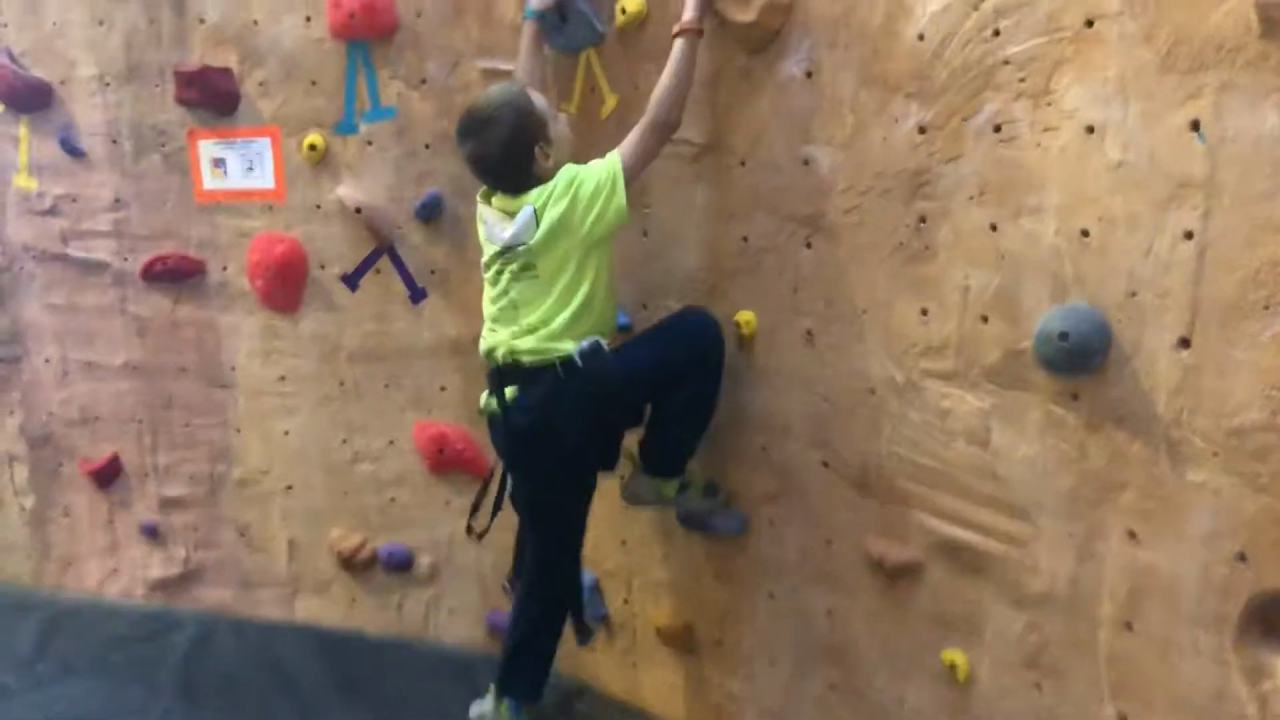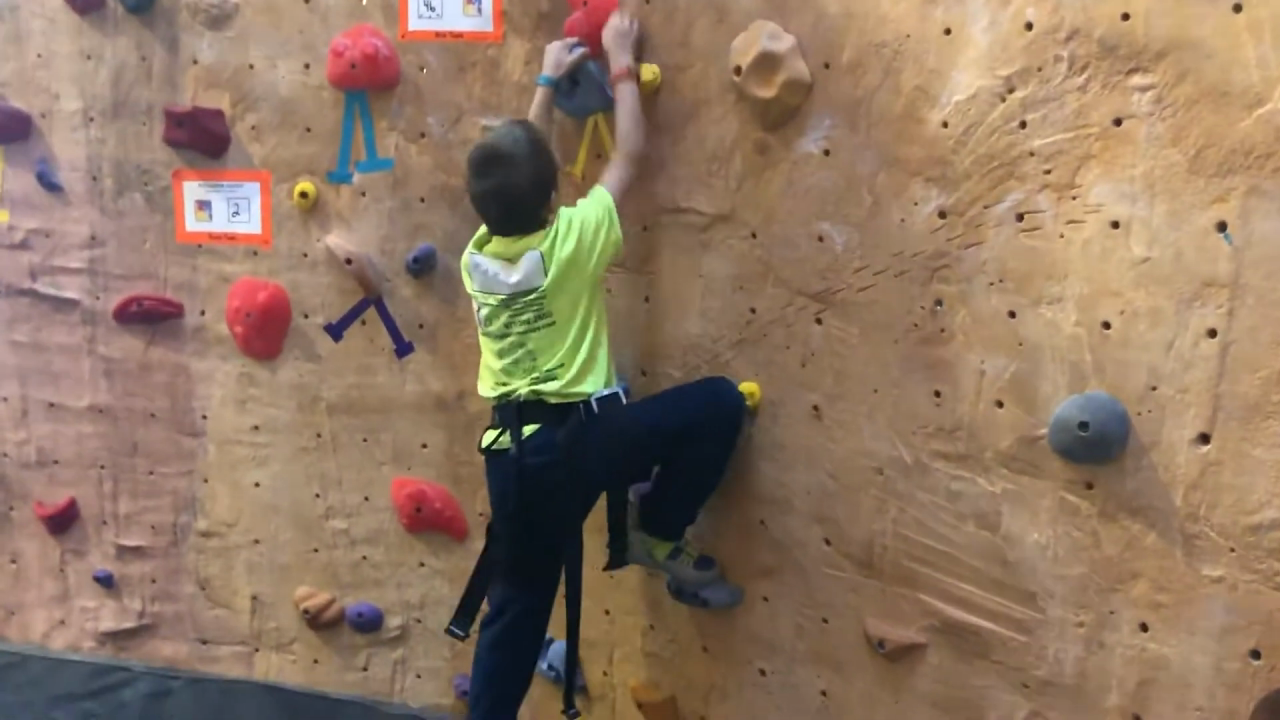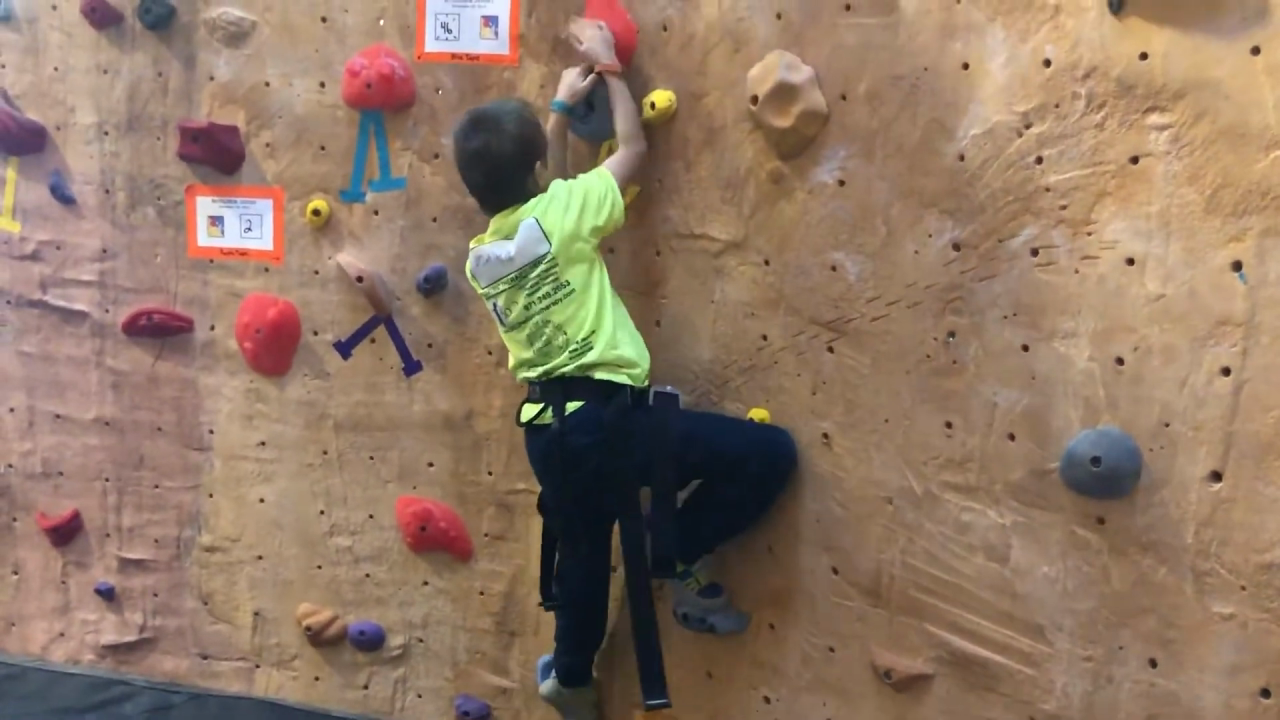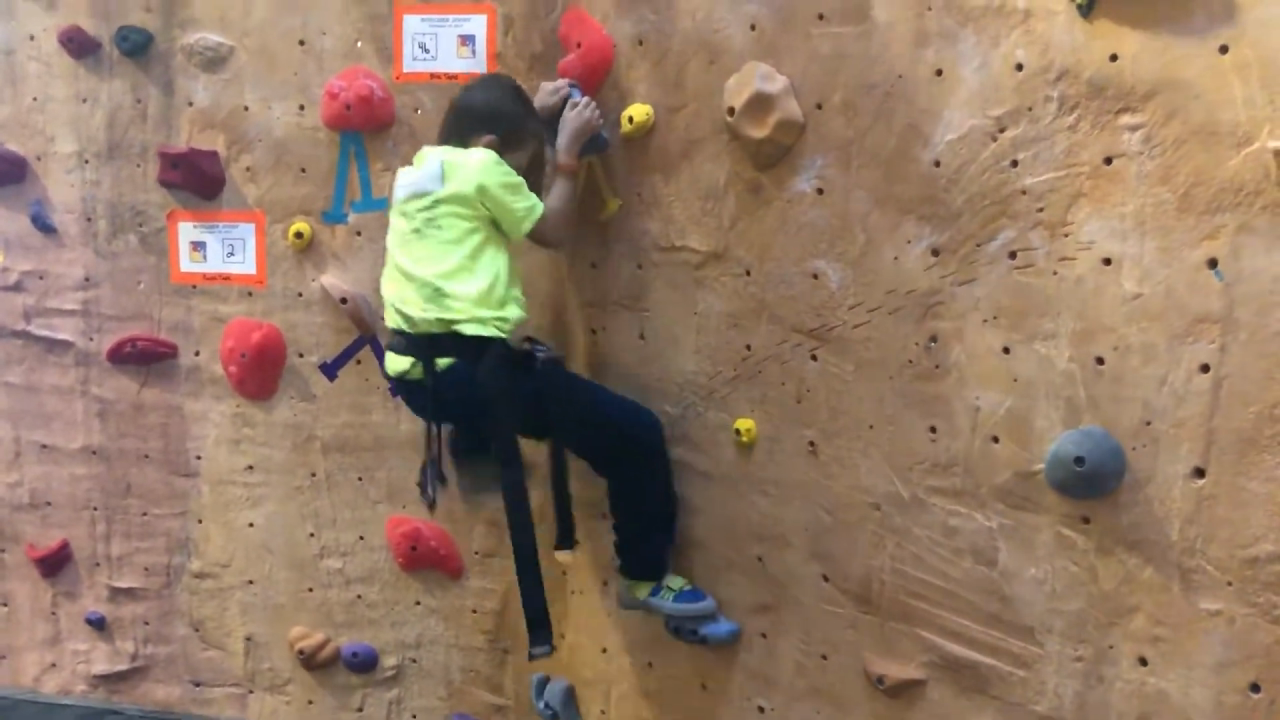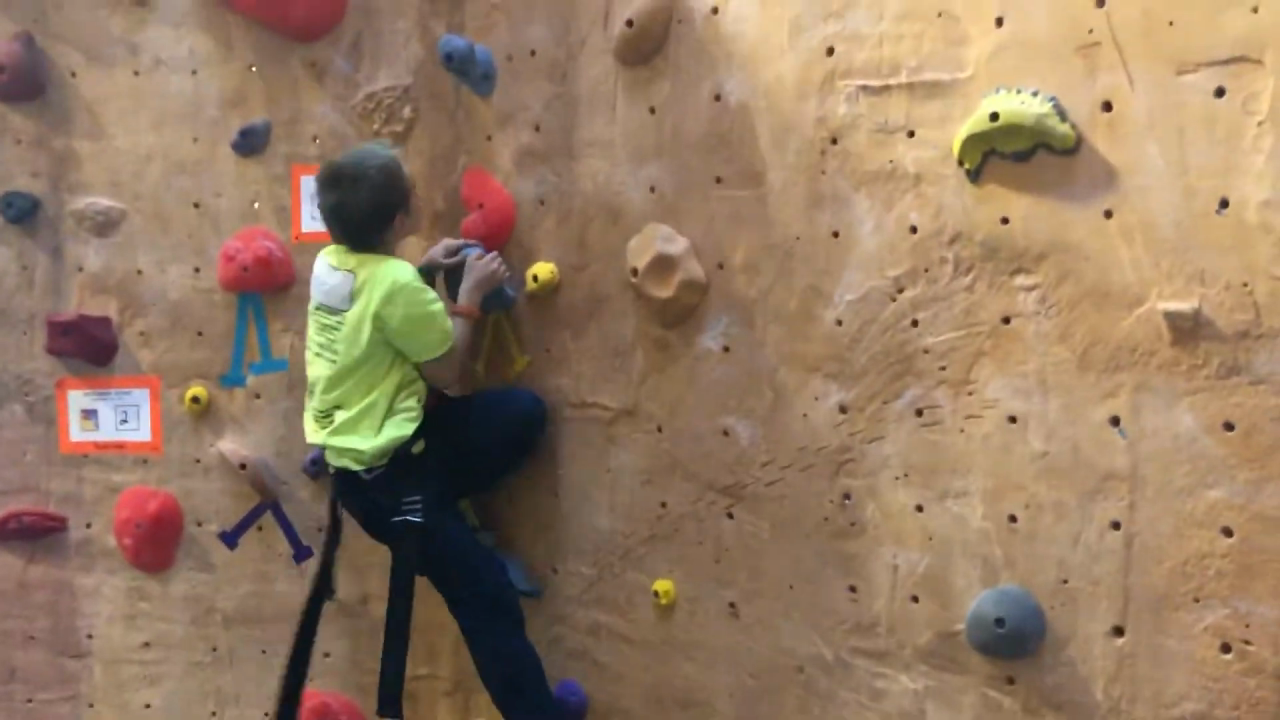
dt=1s
person 1, frame 1
left shoulder: (493, 200)
right shoulder: (572, 197)
left elbow: (515, 104)
right elbow: (659, 123)
left hip: (511, 406)
right hip: (564, 395)
left knee: (547, 551)
right knee: (696, 334)
right ankle: (660, 473)
person 1, frame 2
left shoulder: (475, 257)
right shoulder: (572, 239)
left elbow: (512, 188)
right elbow: (631, 154)
left wrist: (546, 85)
right wrist: (623, 64)
left hip: (512, 451)
right hip: (580, 437)
left knee: (516, 599)
right knee: (718, 403)
right ankle: (655, 536)
person 1, frame 3
left shoulder: (480, 255)
right shoulder: (560, 211)
right elbow: (634, 148)
left wrist: (559, 109)
right wrist: (608, 65)
left hip: (548, 428)
right hip: (607, 417)
left knee: (583, 554)
right knee: (769, 452)
right ankle: (676, 558)
person 1, frame 4
left shoulder: (419, 168)
right shoulder: (481, 167)
left elbow: (520, 198)
right elbow: (555, 231)
left wrist: (535, 119)
right wrist: (568, 147)
left hip: (413, 368)
right hip: (471, 364)
right knee: (633, 434)
right ankle: (645, 576)
person 1, frame 5
left shoulder: (331, 258)
right shoulder: (397, 284)
right elbow: (447, 373)
left wrist: (427, 271)
right wrist: (470, 294)
left hip: (355, 445)
right hip: (383, 472)
left knee: (523, 411)
right knee: (485, 594)
